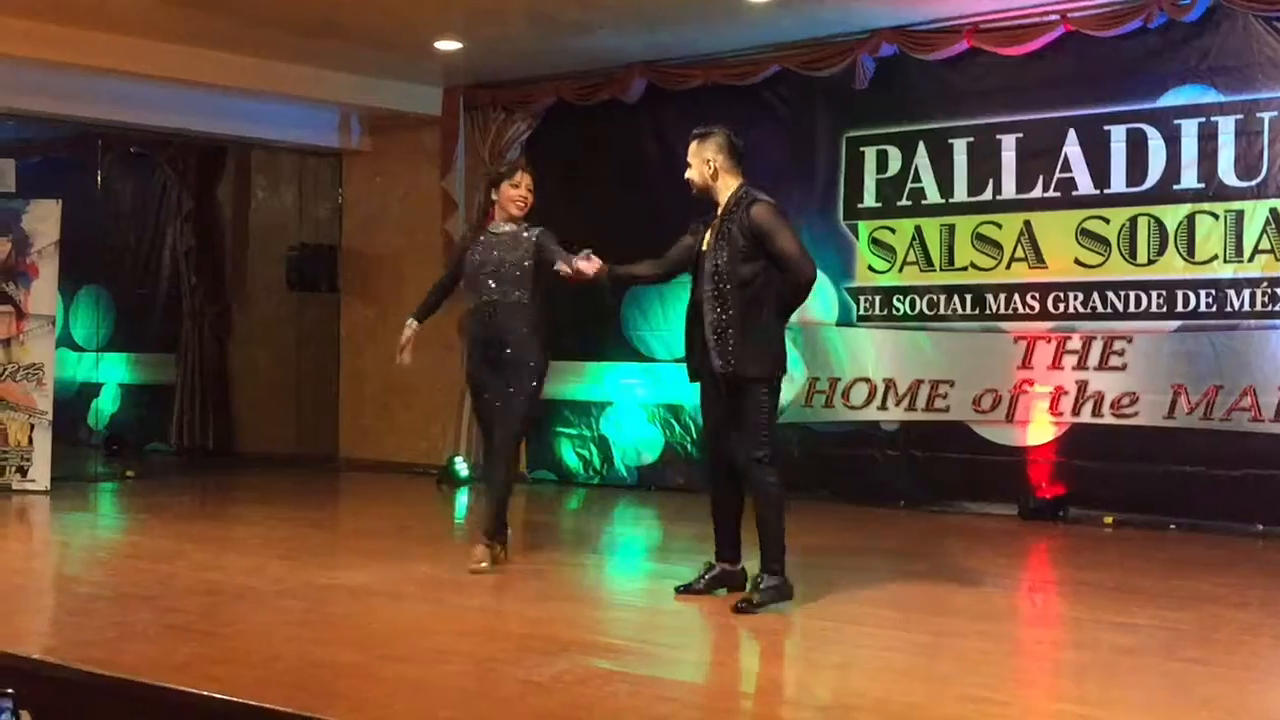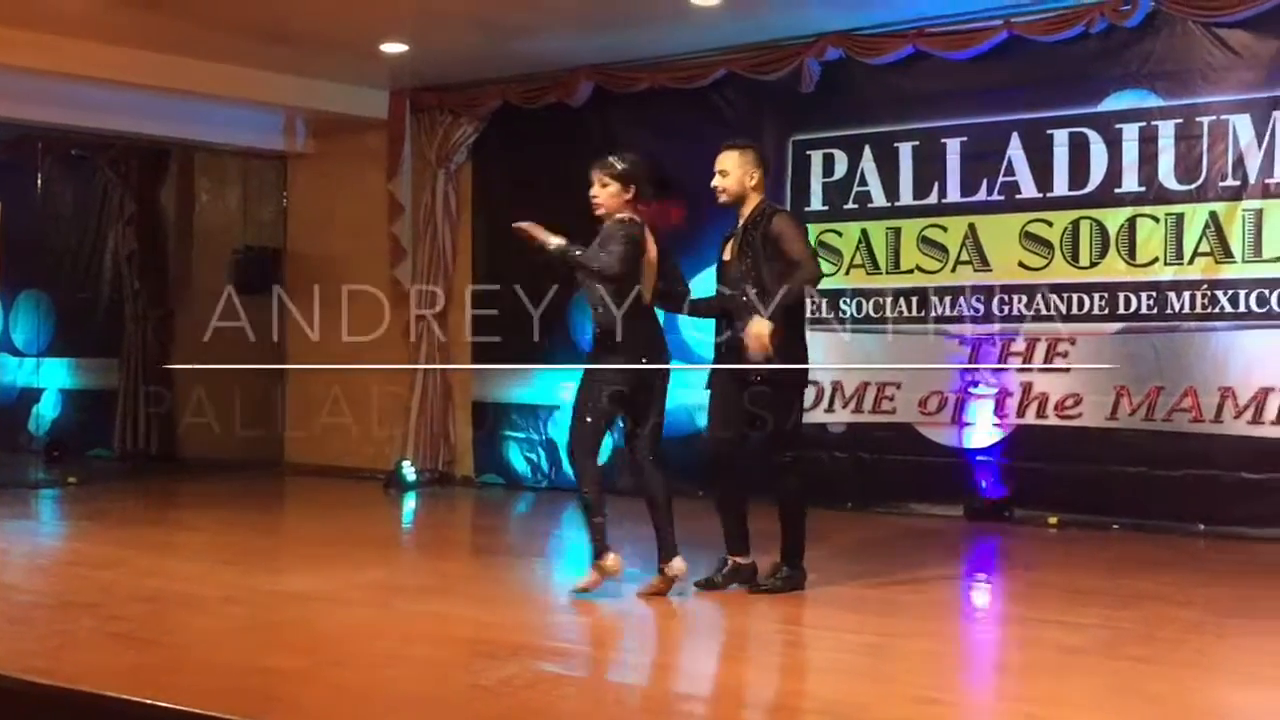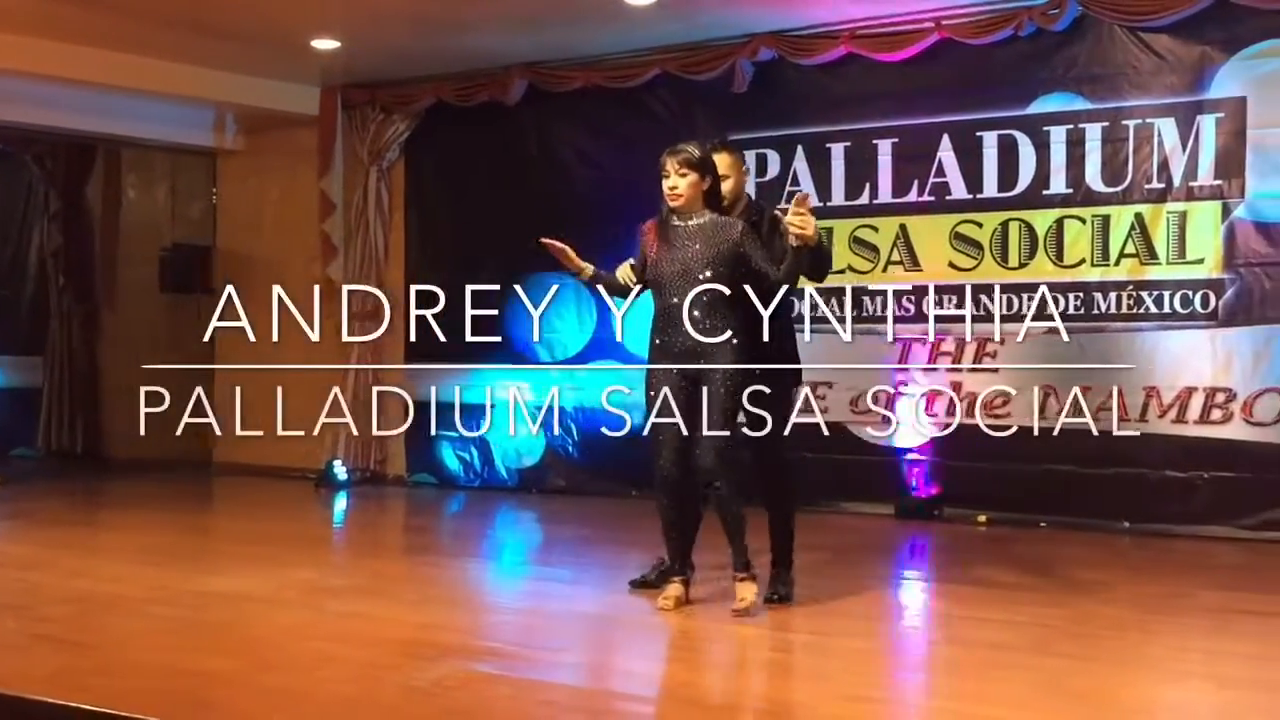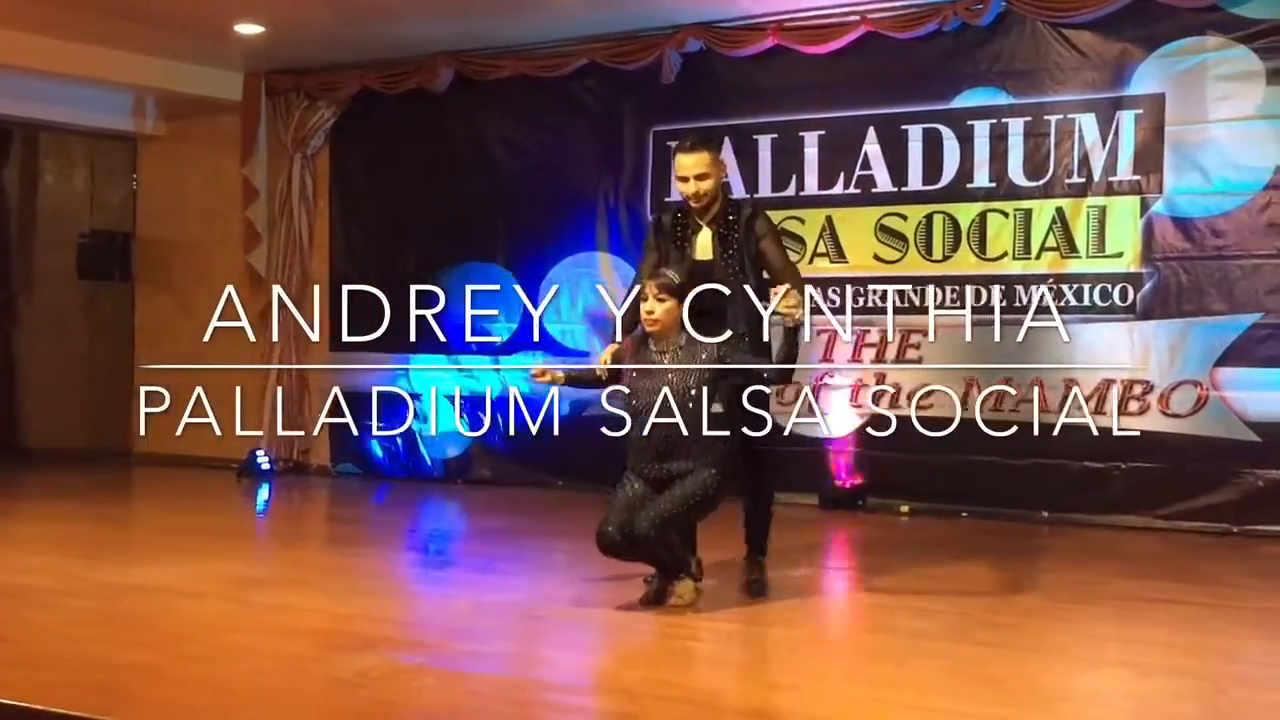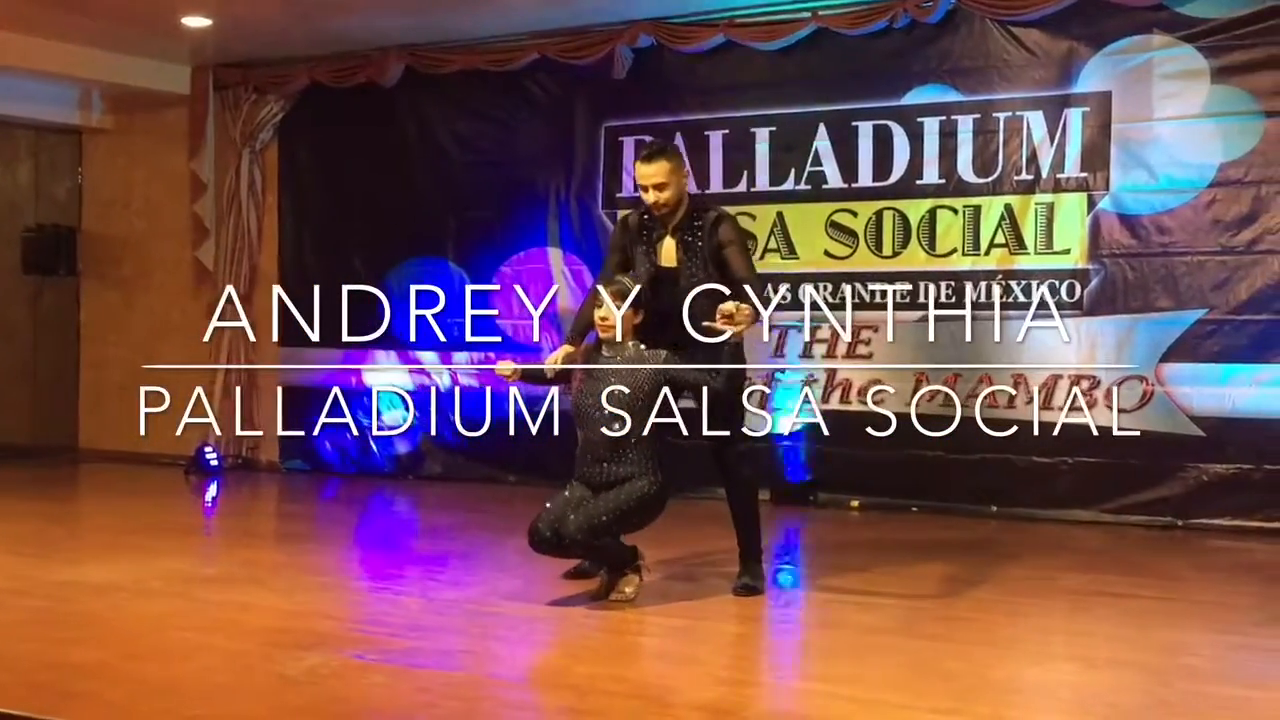
dt=1s
person 1, frame 1
left shoulder: (757, 211)
right shoulder: (707, 226)
left elbow: (802, 271)
right elbow: (664, 268)
left wrist: (772, 317)
right wrist: (607, 270)
left hip: (752, 359)
right hip: (717, 359)
left knee: (753, 460)
right knee: (720, 462)
left ankle: (773, 574)
right ankle: (728, 564)
person 1, frame 2
left shoulder: (776, 223)
right shoulder: (734, 235)
left elbow: (807, 271)
left wrist: (770, 319)
left hip: (774, 364)
right hip: (733, 363)
left knee: (776, 461)
right knee: (724, 455)
left ankle: (791, 564)
right ankle: (739, 559)
person 1, frame 3
left shoulder: (771, 224)
left elbow: (815, 271)
left wrist: (811, 242)
right wrist: (631, 269)
left hip: (766, 363)
left knee: (769, 462)
left ankle: (781, 568)
person 1, frame 4
left shoulder: (750, 222)
right shoulder: (666, 228)
left elbow: (785, 274)
left wrist: (792, 298)
right wrist: (619, 342)
left hip: (742, 353)
left knee: (748, 453)
left ankle: (756, 558)
person 1, frame 5
left shoulder: (717, 226)
right shoulder: (631, 229)
left elbow: (749, 287)
left wrist: (745, 312)
right wrist: (572, 343)
left hip: (713, 354)
right hip: (656, 353)
left knee: (729, 454)
left ankle: (751, 562)
person 2, frame 1
left shoulder: (535, 237)
right shoulder: (473, 240)
left elbow: (560, 259)
right elbow: (445, 284)
left wrist: (574, 265)
right wrist: (413, 322)
left hip: (523, 350)
right hip: (481, 350)
left knee: (507, 441)
right knee: (493, 443)
left ankle: (488, 539)
right ankle: (499, 535)
person 2, frame 2
left shoulder: (621, 229)
right shoulder: (640, 230)
left elbow: (612, 269)
right elbow: (673, 289)
left wrist: (557, 245)
left hip: (616, 352)
right hip: (650, 354)
left knee: (582, 450)
right knee: (643, 457)
left ankle: (603, 554)
right ankle: (669, 560)
person 2, frame 3
left shoulder: (732, 231)
right shoulder: (653, 233)
left elbow: (779, 283)
right elbow: (630, 288)
left wrist: (799, 244)
right wrist: (583, 269)
left hip: (718, 357)
right hip: (666, 358)
left knee: (711, 462)
right knee: (668, 468)
left ankle: (743, 571)
right ankle: (678, 574)
person 2, frame 4
left shoulder: (708, 351)
right shoulder: (631, 353)
left elbow: (774, 374)
right elbow: (603, 376)
left wrist: (790, 325)
right wrist: (559, 377)
left hip: (698, 471)
right hip: (644, 472)
left knee: (647, 527)
right knee: (611, 537)
left ankle: (685, 571)
right ankle: (667, 570)
person 2, frame 5
left shoulder: (656, 362)
right shoulder: (584, 359)
left elbow: (720, 386)
right elbow: (550, 375)
left wrist: (734, 340)
right wrist: (518, 373)
left hip: (639, 482)
right hip: (587, 480)
left knee: (577, 530)
right knee: (542, 535)
left ankle: (628, 564)
right ankle: (612, 562)
